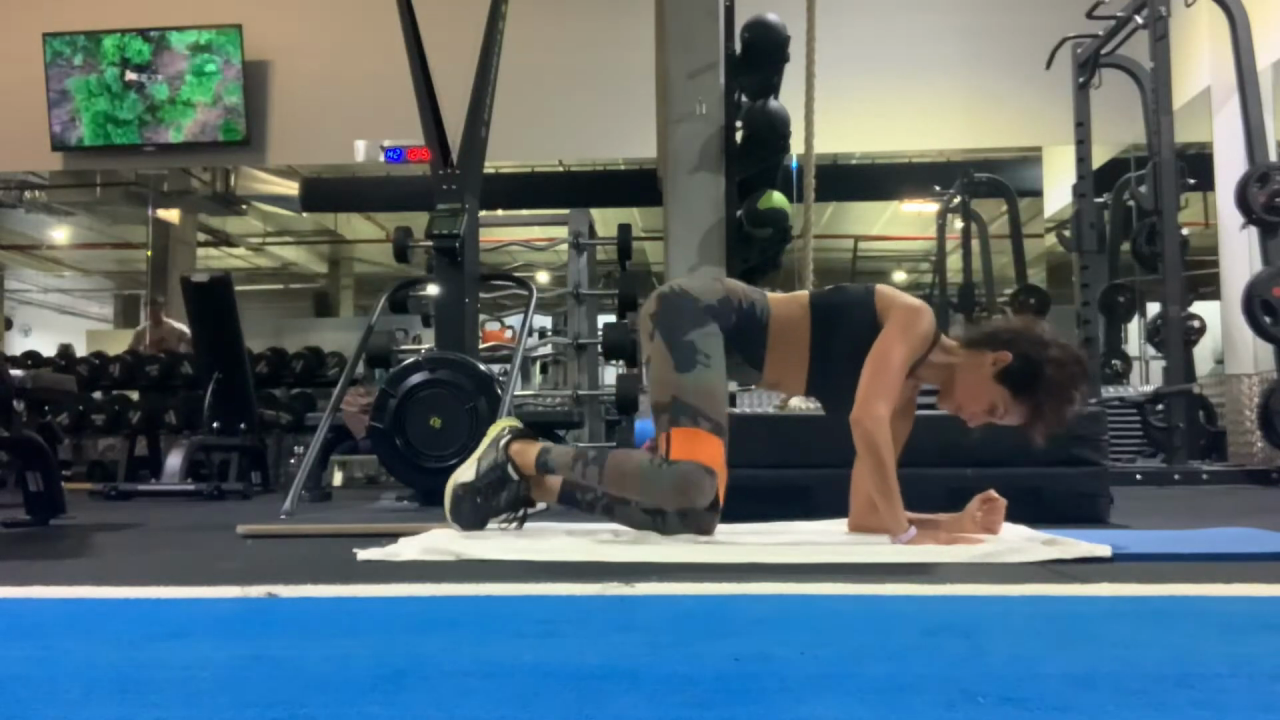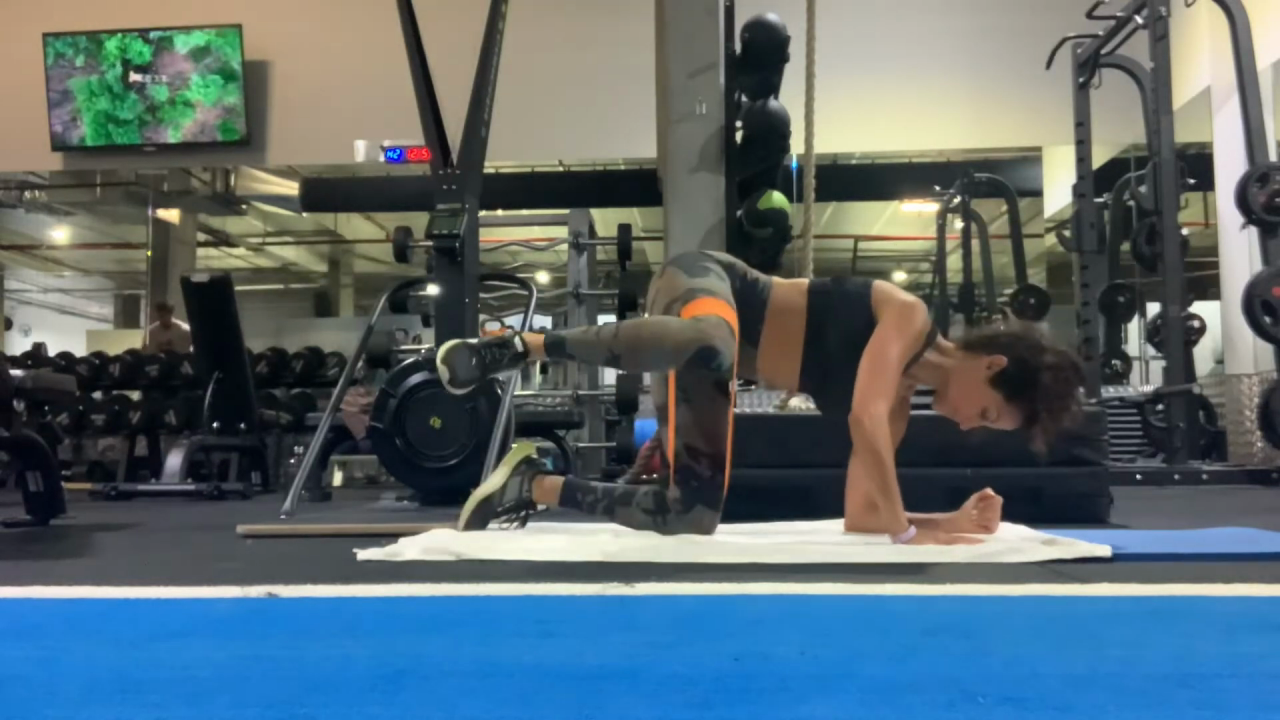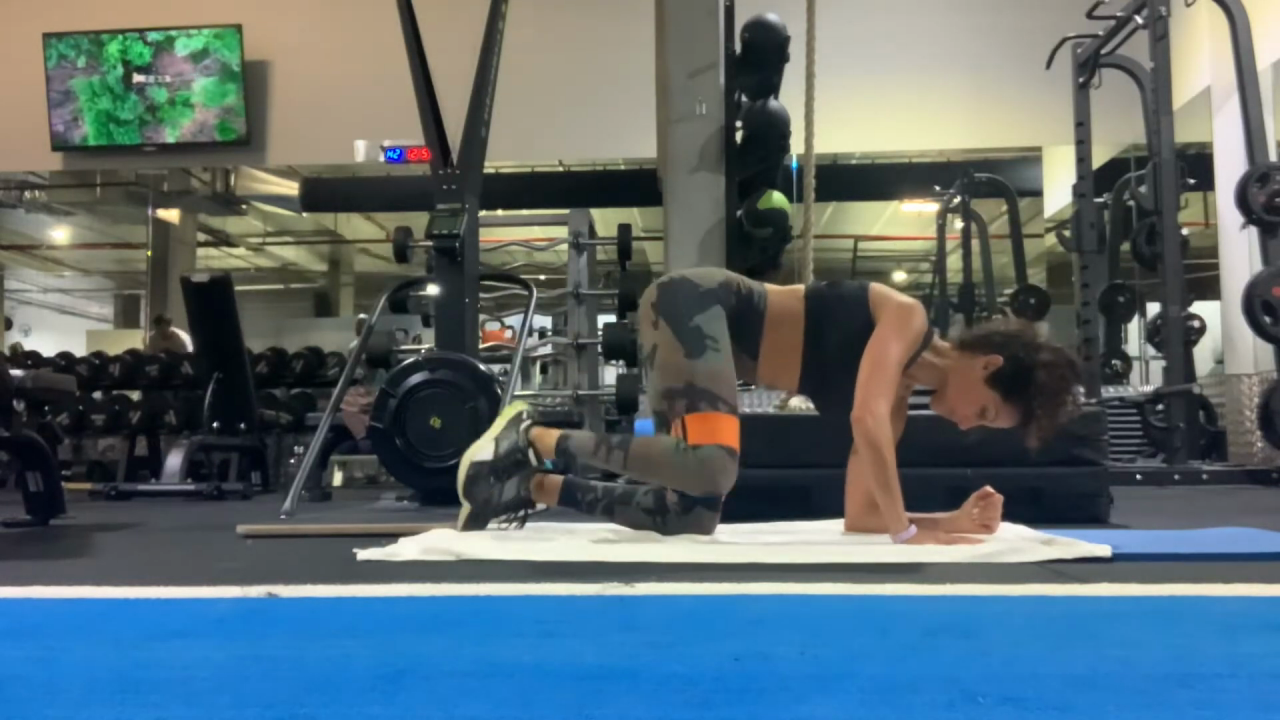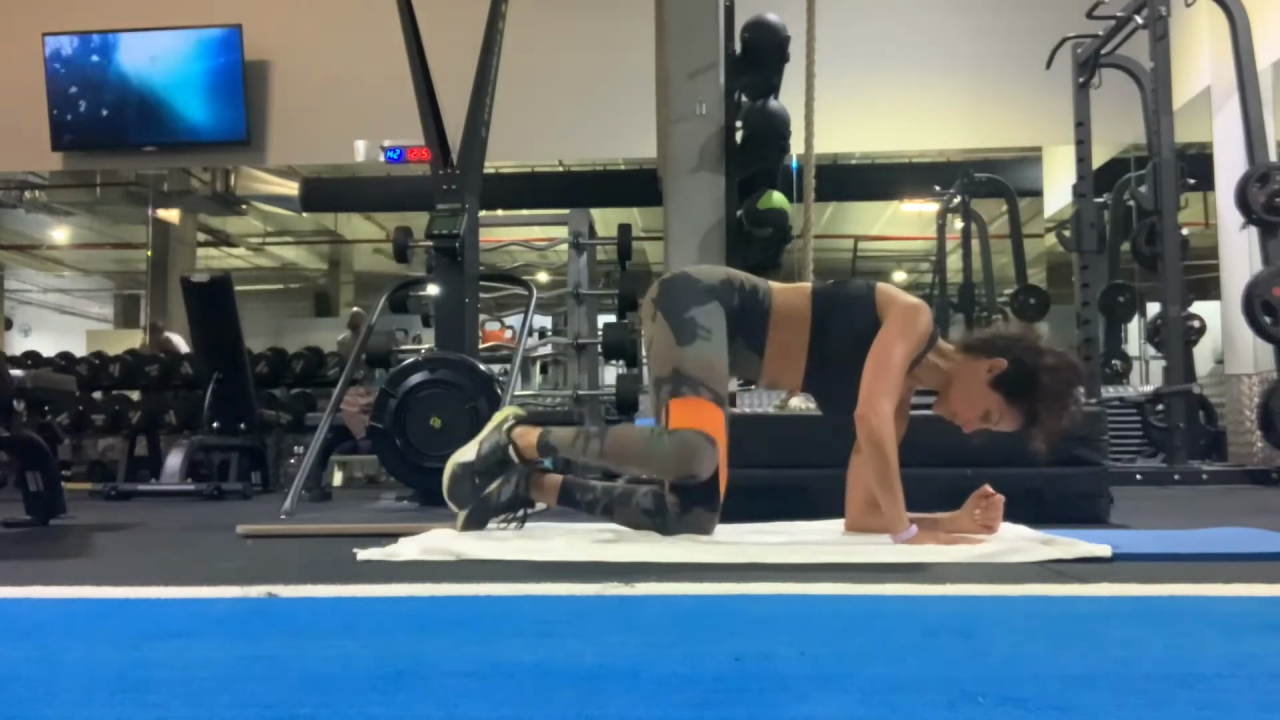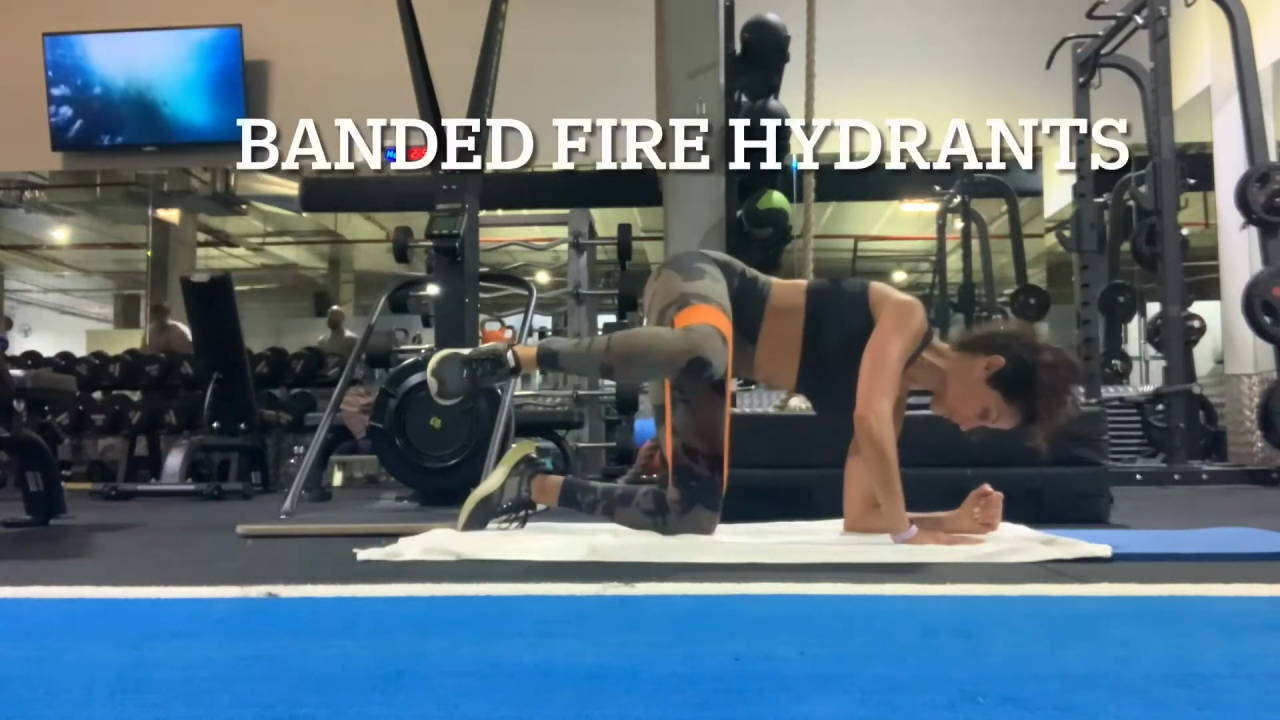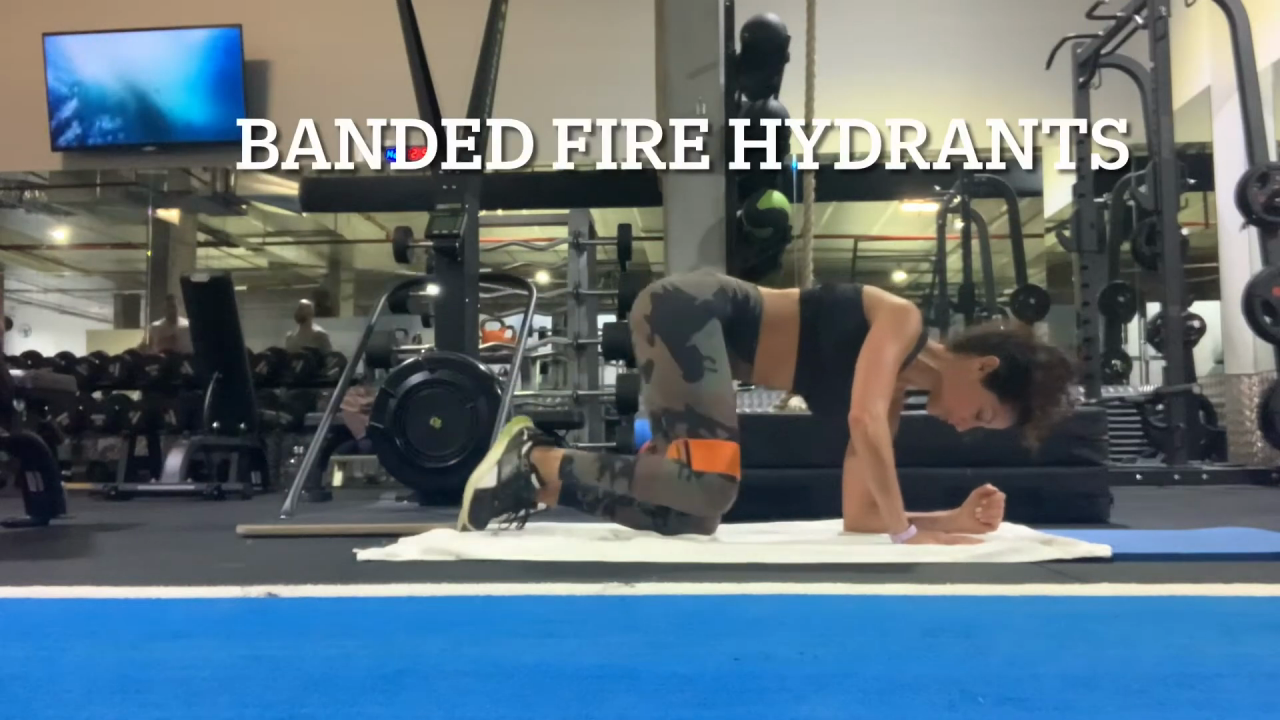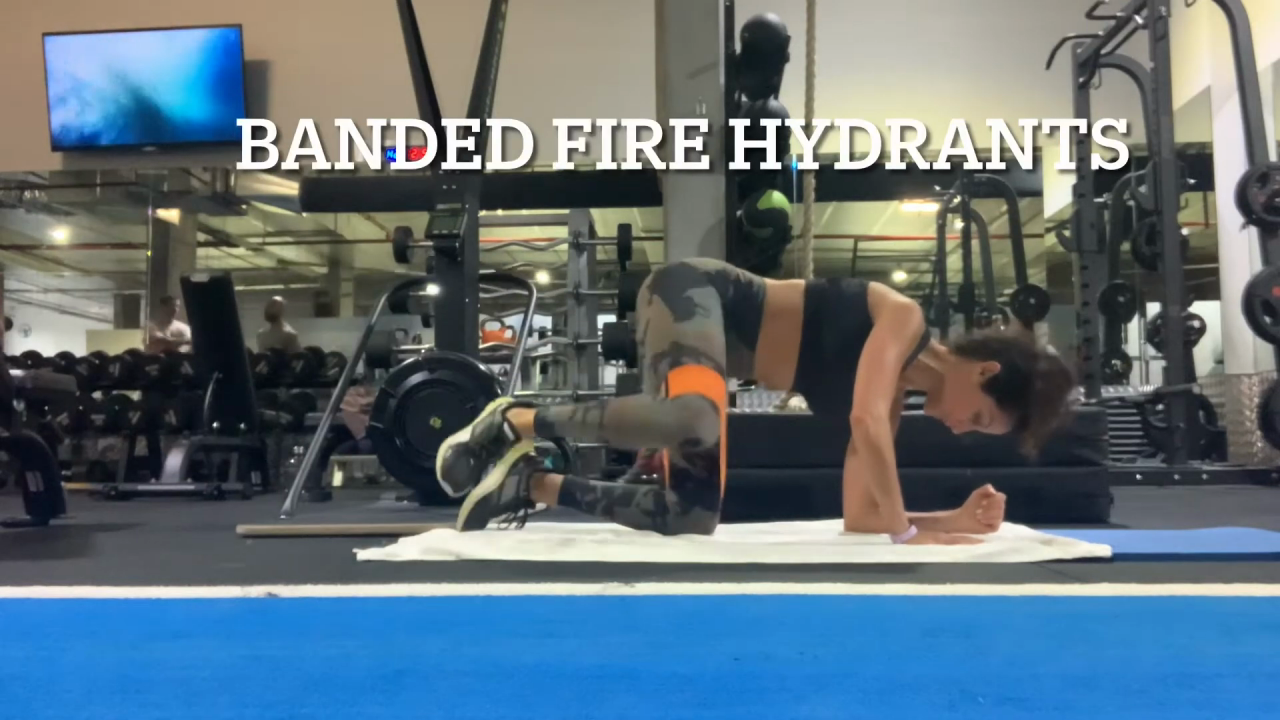
dt=0.4s
person 1, frame 1
left shoulder: (905, 399)
right shoulder: (914, 320)
left elbow: (862, 515)
right elbow: (864, 419)
left wrist: (953, 523)
right wrist: (904, 531)
left hip: (713, 340)
right hip: (697, 310)
left knee: (694, 516)
right knee: (691, 482)
left ankle: (534, 482)
right ankle: (516, 451)
person 1, frame 2
left shoulder: (902, 395)
right shoulder: (909, 316)
left elbow: (859, 516)
right elbow: (864, 419)
left wrist: (950, 521)
right wrist: (903, 530)
left hip: (713, 349)
right hip: (701, 278)
left knee: (693, 517)
right knee: (710, 346)
left ankle: (532, 484)
right ankle: (514, 347)
person 1, frame 3
left shoulder: (899, 396)
right shoulder: (907, 317)
left elbow: (859, 515)
right elbow: (864, 418)
left wrist: (947, 521)
right wrist: (904, 529)
left hip: (714, 334)
right hip: (695, 304)
left knee: (693, 516)
right knee: (711, 464)
left ankle: (535, 484)
right ankle: (530, 441)
person 1, frame 4
left shoulder: (901, 395)
right shoulder: (912, 318)
left elbow: (859, 515)
right elbow: (867, 416)
left wrist: (951, 522)
right wrist: (905, 529)
left hip: (715, 335)
right hip: (701, 299)
left knee: (691, 516)
right knee: (692, 454)
left ankle: (535, 481)
right ankle: (520, 440)
person 1, frame 5
left shoulder: (899, 391)
right shoulder: (906, 316)
left elbow: (859, 516)
right elbow: (868, 417)
left wrist: (951, 521)
right wrist: (903, 529)
left hip: (709, 345)
right hip: (698, 279)
left knee: (692, 517)
right knee: (705, 353)
left ankle: (533, 484)
right ankle: (509, 358)
person 1, frame 6
left shoulder: (894, 394)
right shoulder: (902, 320)
left elbow: (858, 516)
right elbow: (862, 419)
left wrist: (950, 520)
right wrist: (905, 530)
left hip: (708, 339)
right hip: (690, 310)
left knee: (695, 517)
right knee: (712, 487)
left ankle: (542, 485)
right ankle: (534, 457)
person 1, frame 7
left shoulder: (895, 391)
right shoulder: (903, 318)
left elbow: (858, 517)
right elbow: (864, 419)
left wrist: (952, 520)
right wrist: (904, 529)
left hip: (707, 330)
right hip: (695, 291)
left knee: (691, 517)
right knee: (694, 426)
left ankle: (533, 481)
right ankle: (514, 422)
